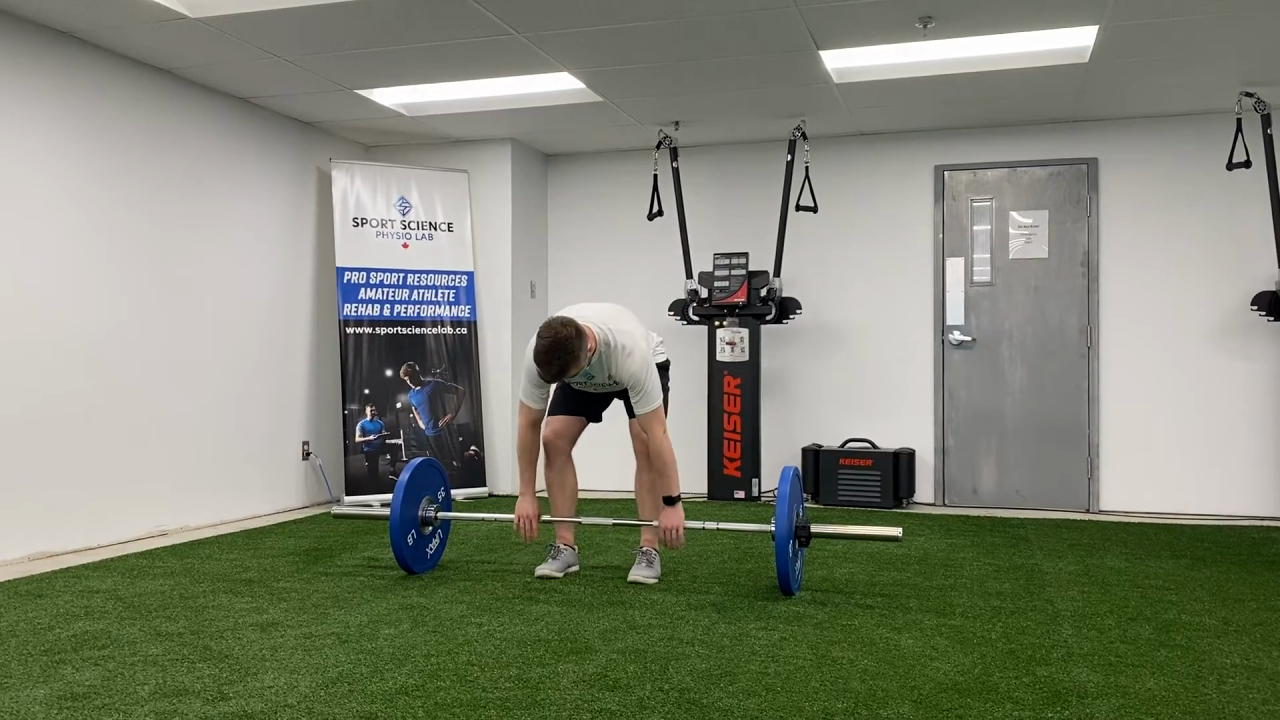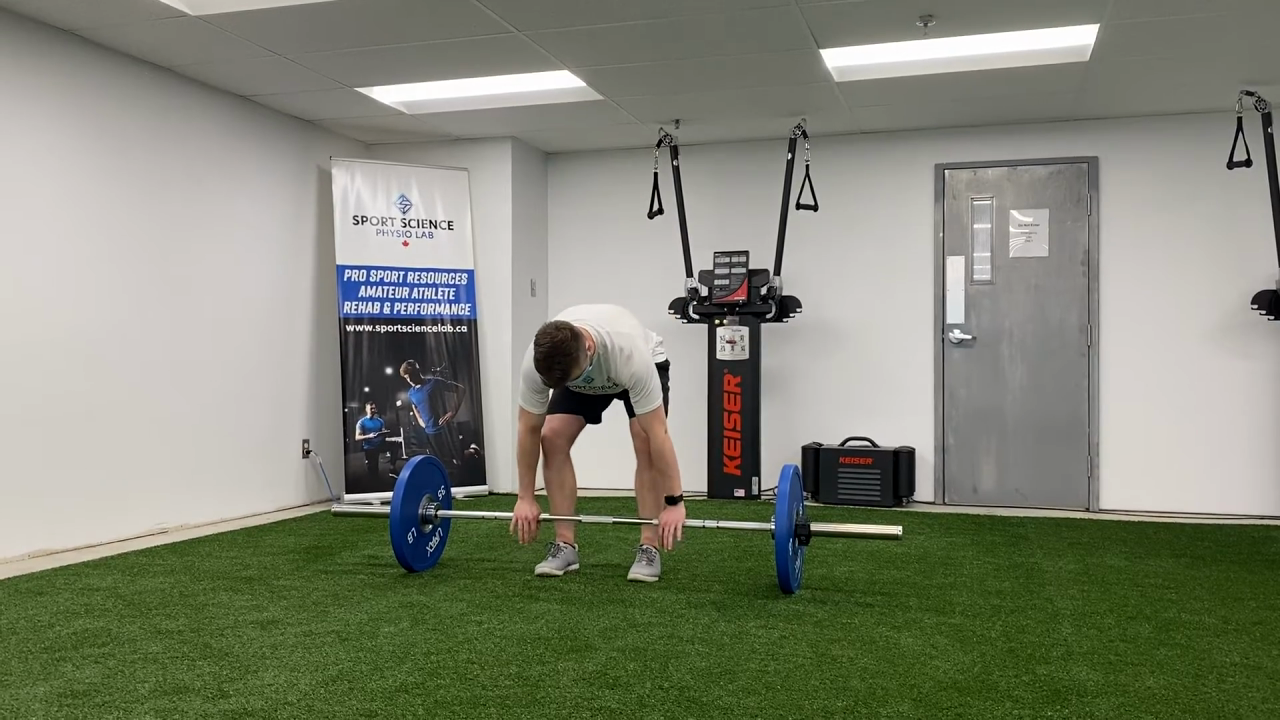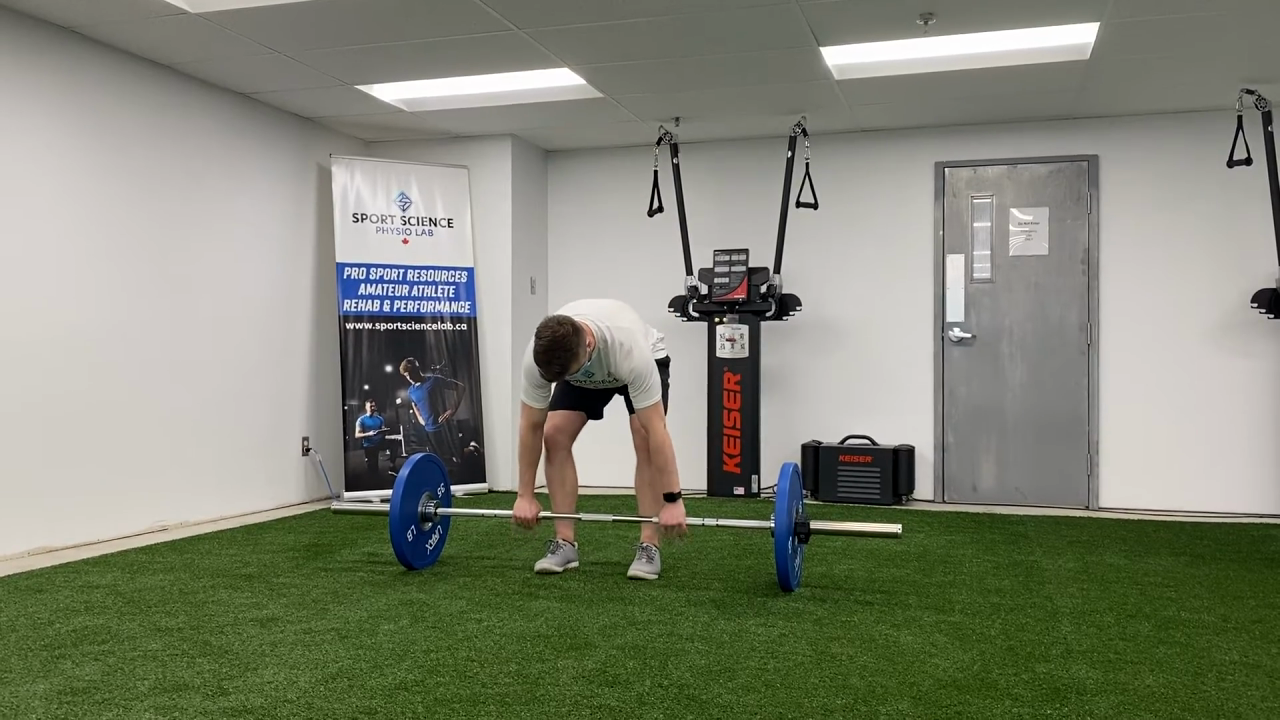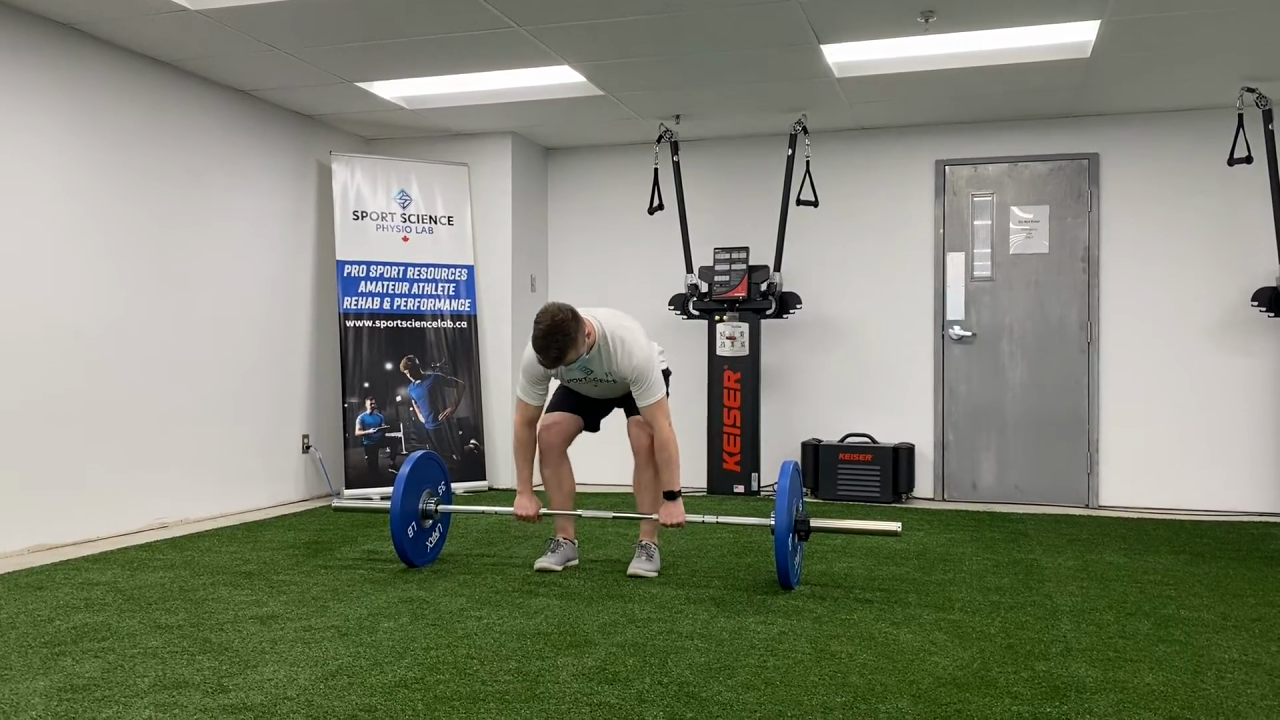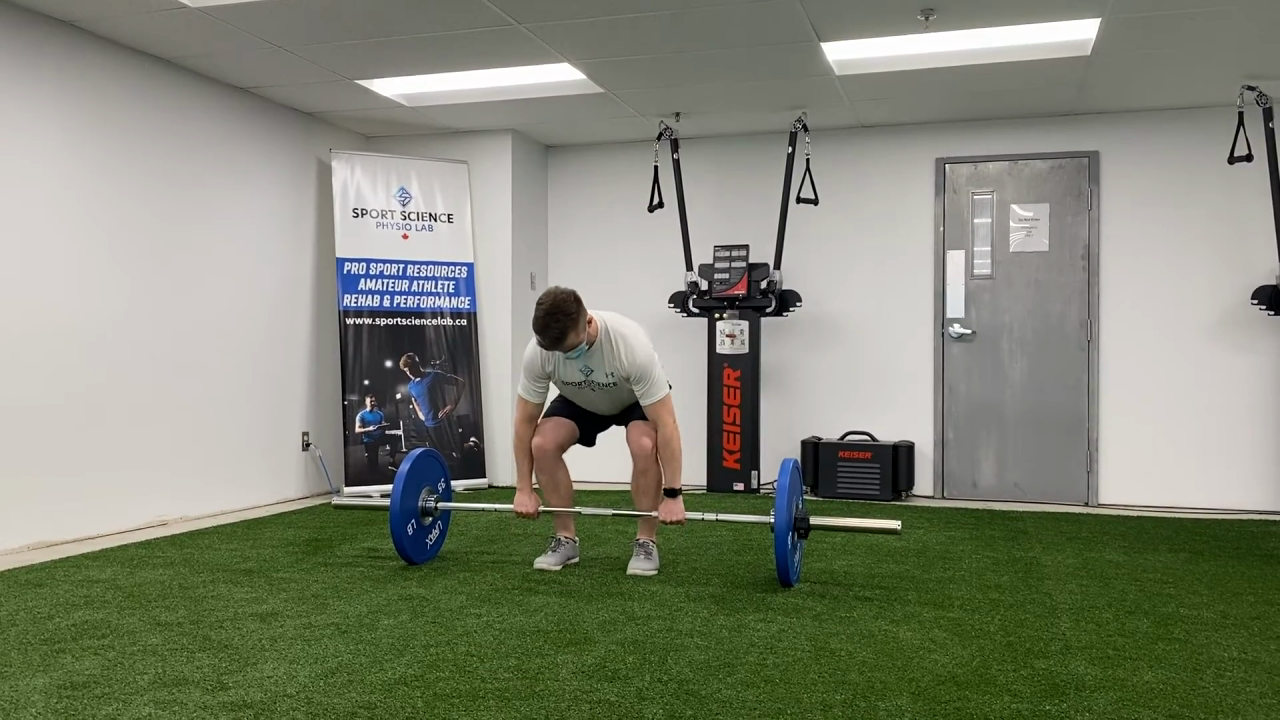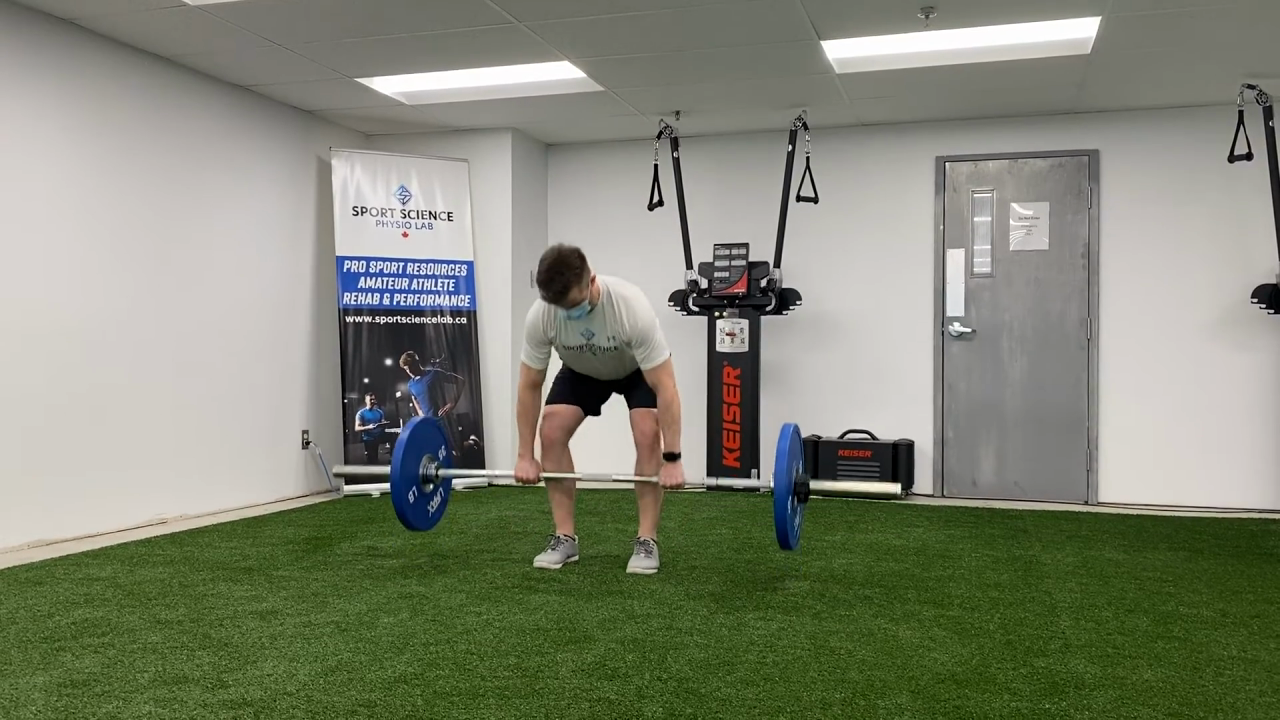
dt=0.3s
person 1, frame 1
left shoulder: (631, 354)
right shoulder: (539, 353)
left elbow: (656, 433)
right elbow: (529, 423)
left wrist: (672, 503)
right wrist: (526, 494)
left hip: (649, 364)
right hip: (588, 380)
left knee: (643, 441)
right knee: (555, 439)
left ankle: (648, 550)
right ankle: (565, 547)
person 1, frame 2
left shoulder: (630, 354)
right shoulder: (537, 360)
left elbow: (658, 434)
right elbow: (529, 430)
left wrist: (674, 503)
right wrist: (525, 498)
left hip: (648, 362)
right hip: (586, 375)
left knee: (644, 441)
right knee: (552, 438)
left ankle: (649, 548)
right ankle: (565, 545)
person 1, frame 3
left shoulder: (630, 349)
right shoulder: (539, 355)
left elbow: (656, 430)
right elbow: (531, 426)
left wrist: (672, 500)
right wrist: (525, 495)
left hip: (648, 359)
right hip: (587, 376)
left knee: (644, 438)
right knee: (554, 435)
left ankle: (649, 545)
right ankle: (564, 542)
person 1, frame 4
left shoulder: (630, 347)
right shoulder: (537, 355)
left elbow: (662, 427)
right elbow: (525, 423)
left wrist: (672, 497)
right wrist: (524, 492)
left hip: (637, 386)
right hip: (583, 390)
left knee: (643, 442)
right knee: (549, 439)
left ankle: (647, 544)
right ankle: (565, 540)
person 1, frame 5
left shoulder: (631, 344)
right shoulder: (538, 351)
left elbow: (666, 424)
right elbow: (525, 420)
left wrist: (672, 495)
right wrist: (524, 489)
left hip: (636, 401)
right hip: (580, 402)
left knee: (644, 447)
right knee: (543, 445)
left ankle: (645, 542)
right ankle: (566, 539)
person 1, frame 6
left shoulder: (631, 308)
right shoulder: (541, 315)
left elbow: (665, 388)
right elbow: (530, 386)
left wrist: (672, 459)
right wrist: (525, 455)
left hip: (636, 370)
right hip: (583, 371)
left knee: (647, 435)
right knee: (551, 432)
left ankle: (646, 541)
right ankle: (564, 538)
